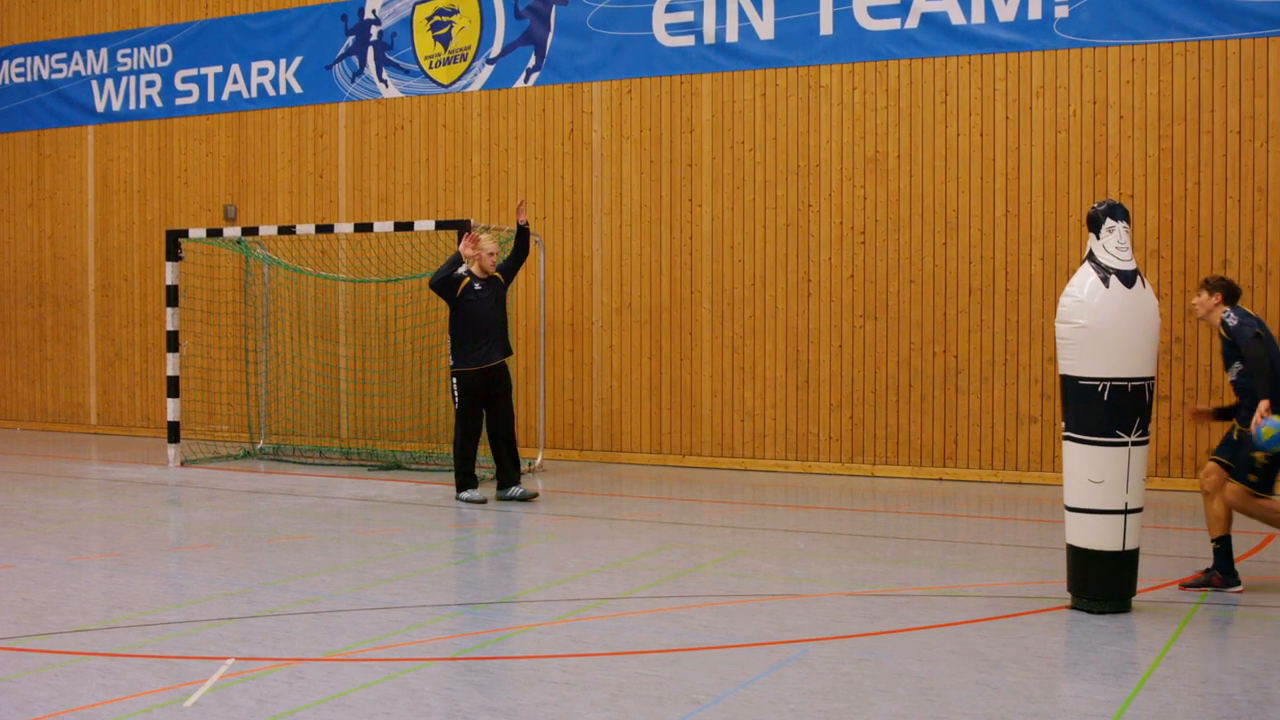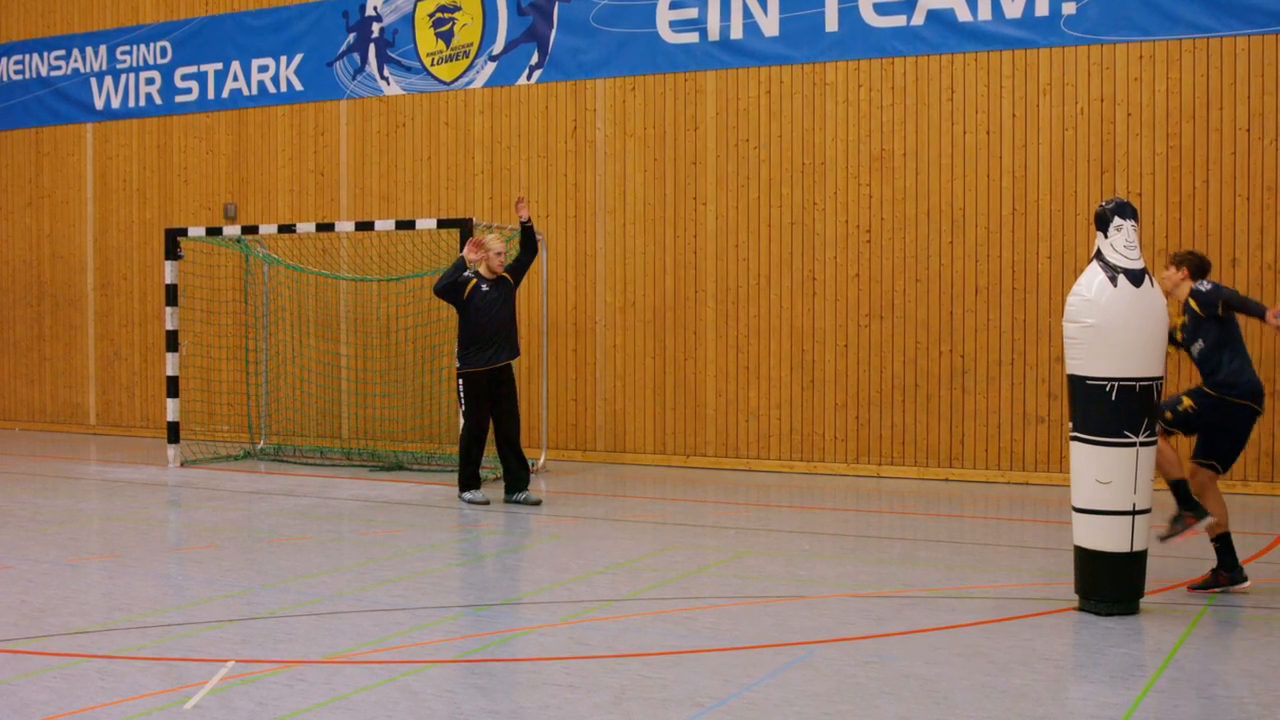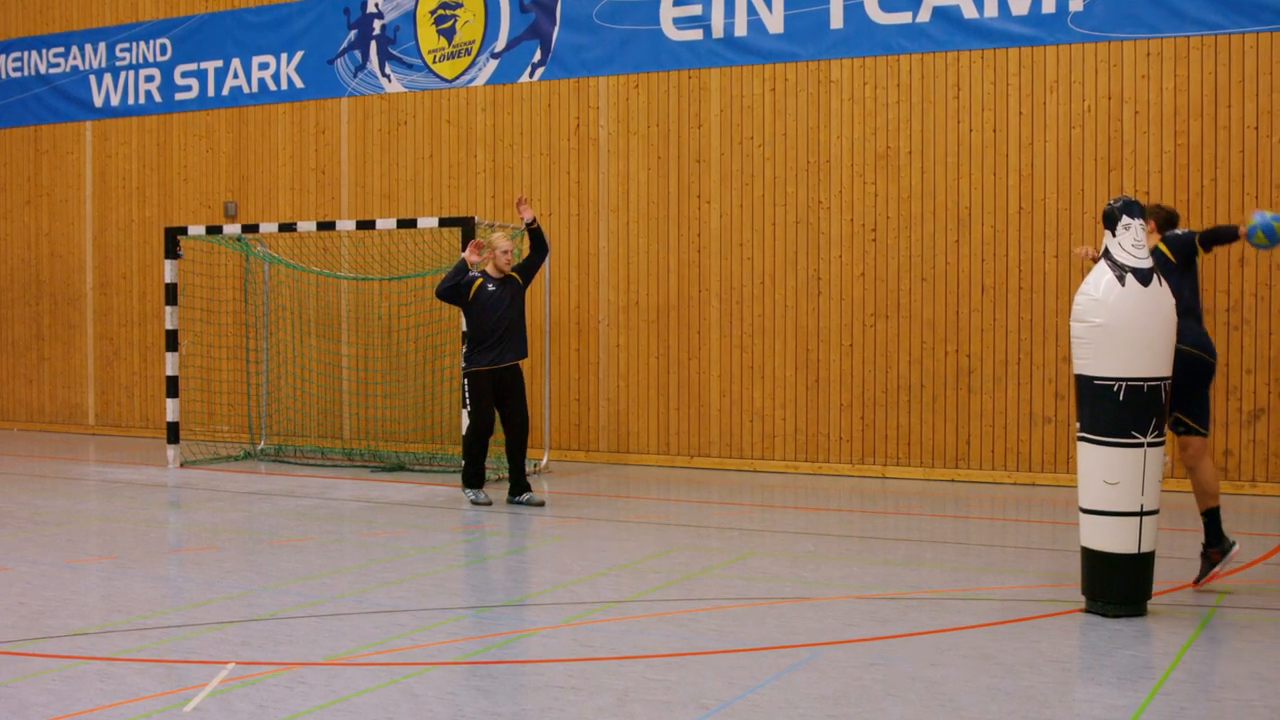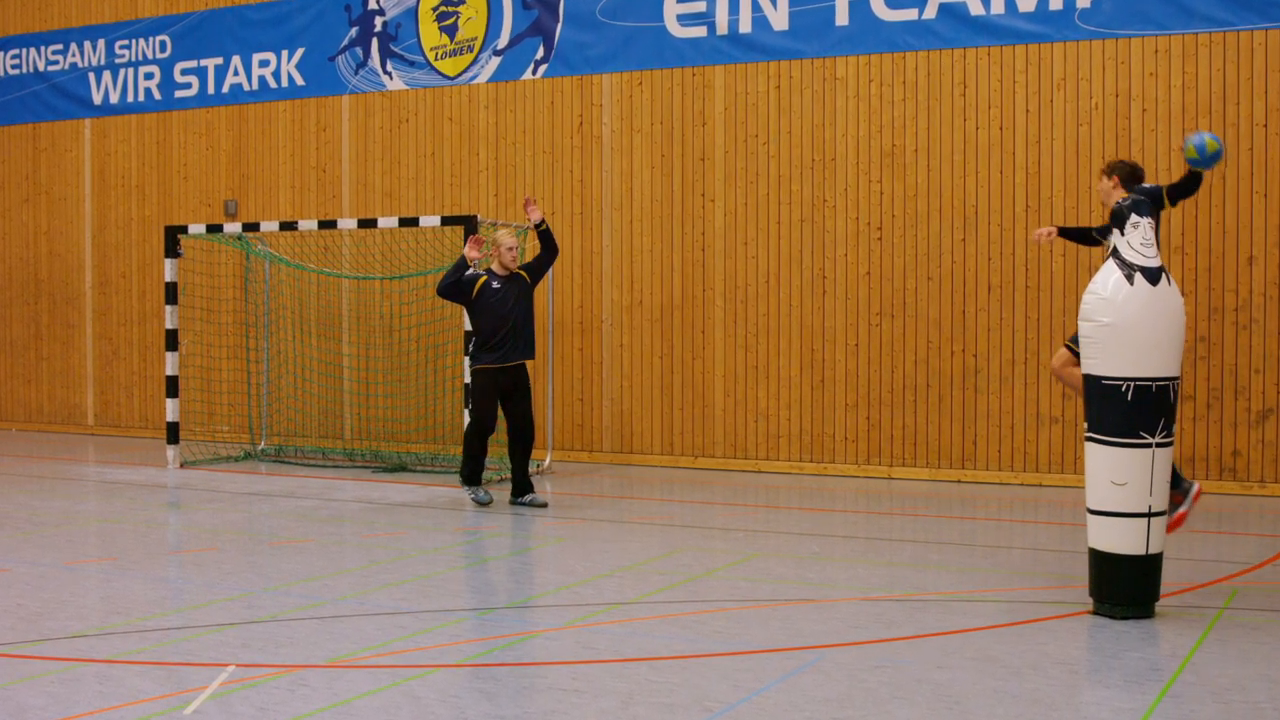
dt=0.7s
person 1, frame 1
left shoulder: (1234, 319)
right shoulder: (1229, 331)
right wrist: (1213, 413)
right hip: (1251, 421)
left knee: (1238, 494)
right knee: (1210, 480)
right ankle: (1223, 572)
person 1, frame 2
left shoulder: (1201, 292)
right shoulder: (1185, 322)
left elbow: (1233, 300)
left hip: (1229, 392)
right hip: (1238, 399)
right knee: (1200, 477)
left ankle: (1190, 508)
right ankle: (1229, 569)
person 1, frame 3
left shoulder: (1171, 243)
right shoulder: (1152, 260)
left elbow: (1210, 237)
left wrist: (1240, 231)
right wrist: (1099, 254)
left hip: (1181, 351)
right hip: (1194, 357)
right knee: (1193, 450)
right ankle: (1215, 544)
person 1, frame 4
left shoulder: (1139, 198)
left elbow: (1182, 190)
right elbow: (1095, 236)
left wrist: (1195, 170)
right wrist: (1059, 231)
left knee: (1063, 364)
right ankle: (1177, 485)
person 2, frame 1
left shoulder: (499, 278)
right shoulder: (460, 283)
left elbow: (520, 254)
right elbow: (435, 282)
left wrist: (522, 225)
right wrist: (459, 255)
left hip: (497, 366)
right hip: (466, 369)
left knee: (504, 425)
right knee: (468, 428)
left ankle: (509, 484)
right ankle: (466, 487)
person 2, frame 2
left shoulder: (508, 280)
right shoulder: (467, 284)
left elbow: (529, 253)
right elbow: (440, 288)
left wrist: (525, 222)
right wrist: (464, 260)
left hip: (502, 369)
right hip: (472, 370)
left knee: (510, 429)
right knee: (475, 429)
left ankle: (516, 487)
right ankle: (468, 487)
person 2, frame 3
left shoulder: (517, 279)
right shoulder: (473, 283)
left elbow: (540, 252)
right elbow: (442, 292)
left wrist: (531, 222)
right wrist: (465, 262)
left hip: (510, 369)
right hip: (479, 370)
left knee: (518, 428)
right knee: (481, 426)
left ankle: (519, 489)
right ankle: (472, 484)
person 2, frame 4
left shoulder: (524, 278)
right shoulder: (477, 282)
left elbow: (550, 252)
right elbow: (443, 289)
left wrist: (539, 223)
right wrist: (465, 260)
left hip: (517, 367)
right hip: (485, 368)
left knee: (523, 428)
right knee: (482, 423)
left ankle: (521, 490)
right ankle: (471, 479)
